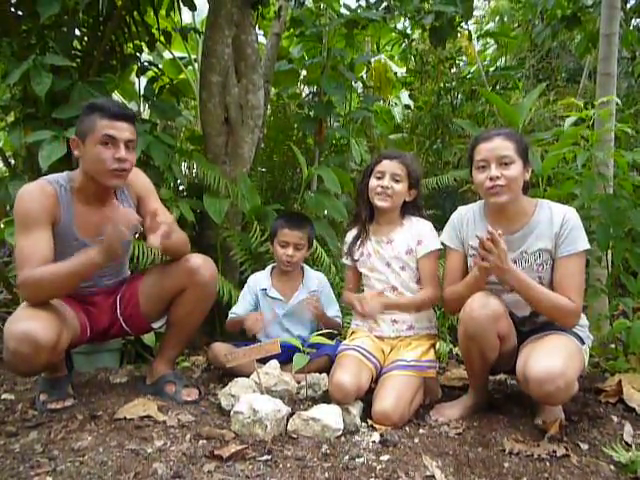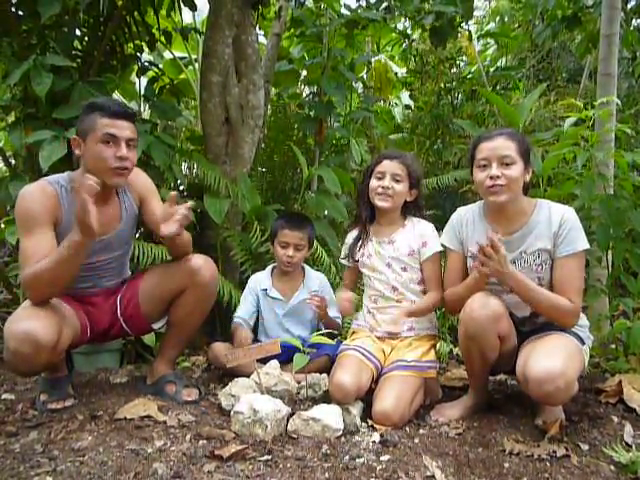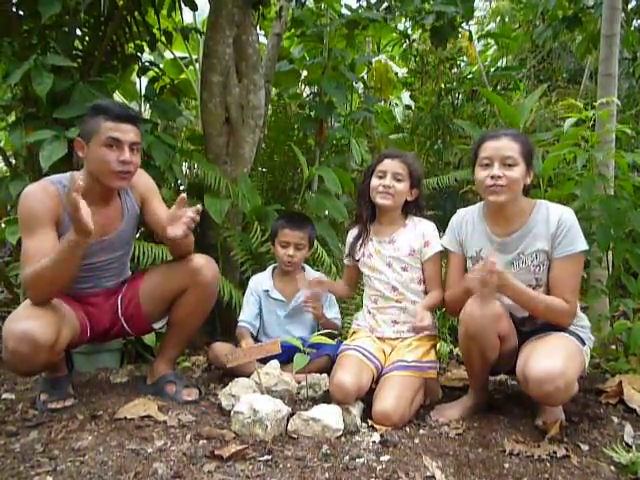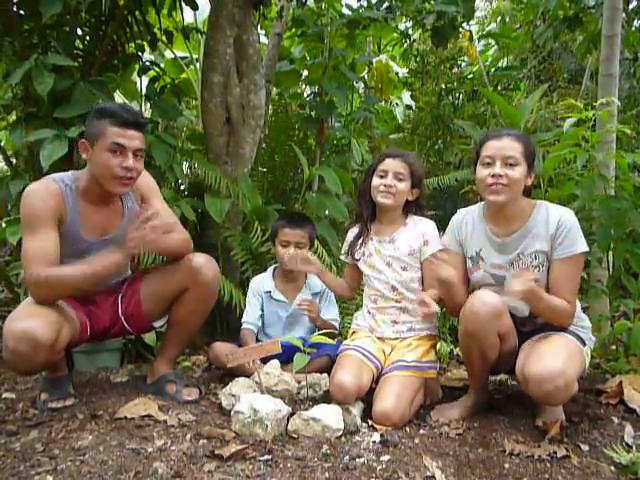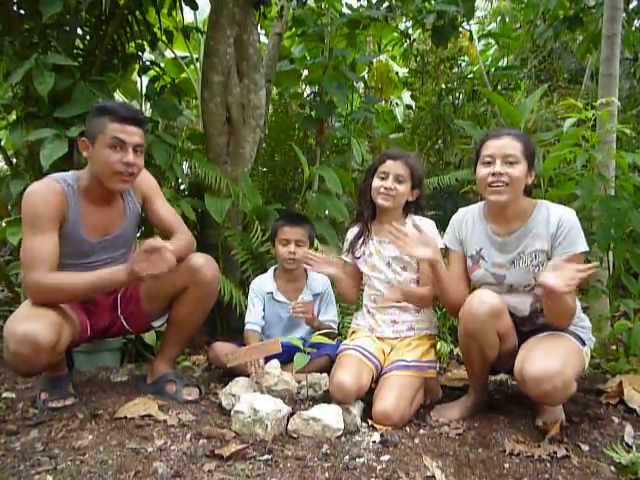
dt=0.1s
person 1, frame 1
left shoulder: (134, 181)
right shoulder: (38, 196)
left elbow: (182, 250)
right elbow: (30, 289)
left wrist: (164, 239)
right wrist: (101, 254)
left hip: (122, 298)
right hip: (64, 305)
left knee: (201, 269)
right knee: (26, 341)
left ankle: (161, 370)
right ankle: (57, 371)
person 1, frame 2
left shoulder: (136, 182)
right shoulder: (40, 196)
left elbow: (185, 251)
right elbow: (34, 289)
left wrist: (173, 233)
right wrist: (83, 237)
left hip: (122, 300)
right hip: (65, 305)
left knee: (202, 270)
right knee: (26, 341)
left ankle: (161, 370)
right ankle: (56, 371)
person 1, frame 3
left shoulder: (138, 182)
right shoulder: (42, 196)
left elbow: (184, 248)
right elbow: (35, 287)
left wrist: (177, 234)
right wrist: (80, 236)
left hip: (123, 299)
right hip: (66, 305)
left knee: (203, 270)
left ankle: (161, 369)
right ankle: (57, 371)
person 1, frame 4
left shoulder: (139, 183)
right shoulder: (44, 195)
left elbow: (183, 245)
right elbow: (39, 287)
left wrist: (160, 241)
right wrist: (121, 255)
left hip: (123, 298)
right hip: (66, 303)
left knee: (203, 269)
left ankle: (161, 369)
right ankle: (57, 370)
person 1, frame 5
left shoulder: (140, 183)
right shoulder: (46, 195)
left elbow: (185, 238)
right elbow: (37, 287)
left wrist: (169, 253)
right wrist: (126, 272)
left hip: (124, 300)
right hip: (67, 305)
left knee: (203, 269)
right knee: (25, 343)
left ankle: (161, 369)
right ankle: (57, 370)
person 2, frame 1
left shoulder: (562, 219)
right shoulder: (463, 219)
left elbow: (570, 314)
right elbow: (450, 302)
left wrist: (508, 271)
right wrist: (480, 273)
left hip: (554, 330)
right hip: (491, 336)
left knee: (544, 379)
right knee: (480, 306)
left ankle: (550, 397)
right ankle: (476, 393)
person 2, frame 2
left shoulder: (560, 219)
right shoulder: (462, 220)
left elbow: (569, 314)
right elbow: (451, 303)
left wrist: (507, 273)
right wrist: (481, 275)
left hip: (554, 330)
right hip: (490, 337)
left knee: (544, 379)
right knee: (480, 306)
left ankle: (550, 397)
right ankle: (477, 393)
person 2, frame 3
left shoulder: (559, 220)
right shoulder: (463, 221)
left elbow: (566, 314)
right elbow: (453, 306)
left wrist: (508, 285)
right wrist: (468, 286)
left hip: (555, 330)
right hip: (494, 336)
left knee: (545, 380)
right knee: (480, 306)
left ankle: (551, 397)
right ankle: (476, 394)
person 2, frame 4
left shoulder: (559, 221)
right shoulder: (463, 222)
left elbow: (565, 314)
right elbow: (455, 306)
left wrist: (531, 294)
right wrist: (449, 283)
left hip: (555, 330)
right hip: (494, 336)
left knee: (545, 380)
right knee: (482, 304)
left ankle: (551, 398)
right ankle: (477, 394)
person 2, frame 5
left shoulder: (560, 221)
right shoulder: (463, 221)
left elbow: (563, 319)
right elbow: (456, 306)
left wrist: (554, 289)
right wrist: (434, 262)
left hip: (554, 330)
right hip: (492, 336)
left knee: (541, 378)
right knee: (481, 304)
left ankle: (550, 397)
right ankle: (476, 394)
person 3, frame 1
left shoulder: (421, 230)
right shoulder: (356, 236)
left elbow: (431, 293)
left wrist: (386, 302)
right wrist: (358, 301)
left hip: (412, 334)
right hip: (367, 331)
left knee: (387, 414)
right knee: (342, 389)
left ankle: (421, 383)
right ankle: (382, 378)
person 3, frame 2
left shoulder: (423, 231)
right shoulder: (356, 237)
left elbow: (436, 295)
right elbow: (347, 286)
left wrist: (404, 313)
right wrist: (343, 295)
left hip: (413, 335)
right hip: (368, 331)
left knee: (387, 414)
right knee: (343, 389)
left ankle: (421, 384)
right ankle: (381, 378)
person 3, frame 3
left shoulder: (424, 231)
right shoulder: (357, 235)
left elbow: (436, 292)
right elbow: (350, 287)
left wrist: (425, 308)
right wrist: (326, 284)
left hip: (415, 335)
right hip: (369, 329)
left knee: (386, 415)
right knee: (342, 391)
left ankle: (422, 384)
right ankle: (393, 378)
person 3, frame 4
left shoulder: (424, 229)
right shoulder: (357, 235)
left elbow: (433, 290)
right elbow: (350, 289)
left wrist: (427, 301)
right wrist: (319, 271)
left hip: (413, 334)
right hip: (368, 330)
left knee: (386, 414)
right knee: (343, 390)
left ankle: (420, 384)
right ankle: (384, 378)
person 3, frame 5
left shoulder: (423, 229)
right shoulder: (357, 234)
left elbow: (429, 295)
right elbow: (351, 294)
left wrist: (407, 291)
right wrist: (336, 274)
left hip: (412, 333)
right hip: (367, 330)
left knee: (387, 414)
right knee: (343, 390)
left ankle: (421, 382)
right ankle: (379, 377)
person 4, frame 1
left shoulder: (318, 281)
right shoulder: (256, 281)
left elbow: (336, 329)
right elbow: (230, 325)
left wrist: (321, 317)
right wrist: (244, 320)
left hip: (306, 352)
left knee: (336, 350)
right knee: (216, 351)
person 4, frame 2
left shoulder: (319, 282)
right shoulder: (257, 282)
left elbow: (335, 329)
right elbow: (238, 322)
left wrist: (324, 316)
right wrist: (240, 331)
left hip: (306, 352)
left knee: (337, 349)
right knee: (216, 351)
person 4, frame 3
right shoulder: (258, 282)
left elbow: (334, 330)
right elbow: (245, 325)
left wrist: (321, 318)
right wrist: (245, 339)
left hip: (306, 352)
left knee: (337, 349)
right knee: (217, 350)
person 4, frame 4
left shoulder: (320, 283)
right shoulder: (259, 283)
left elbow: (333, 332)
right elbow: (249, 327)
left wrist: (318, 320)
left hip: (307, 353)
left knee: (336, 349)
right knee: (217, 350)
person 4, frame 5
left shoulder: (321, 283)
right shoulder: (260, 285)
left elbow: (331, 334)
right elbow: (252, 327)
left wrist: (313, 322)
left hip: (307, 352)
left knee: (337, 350)
right knee: (217, 350)
